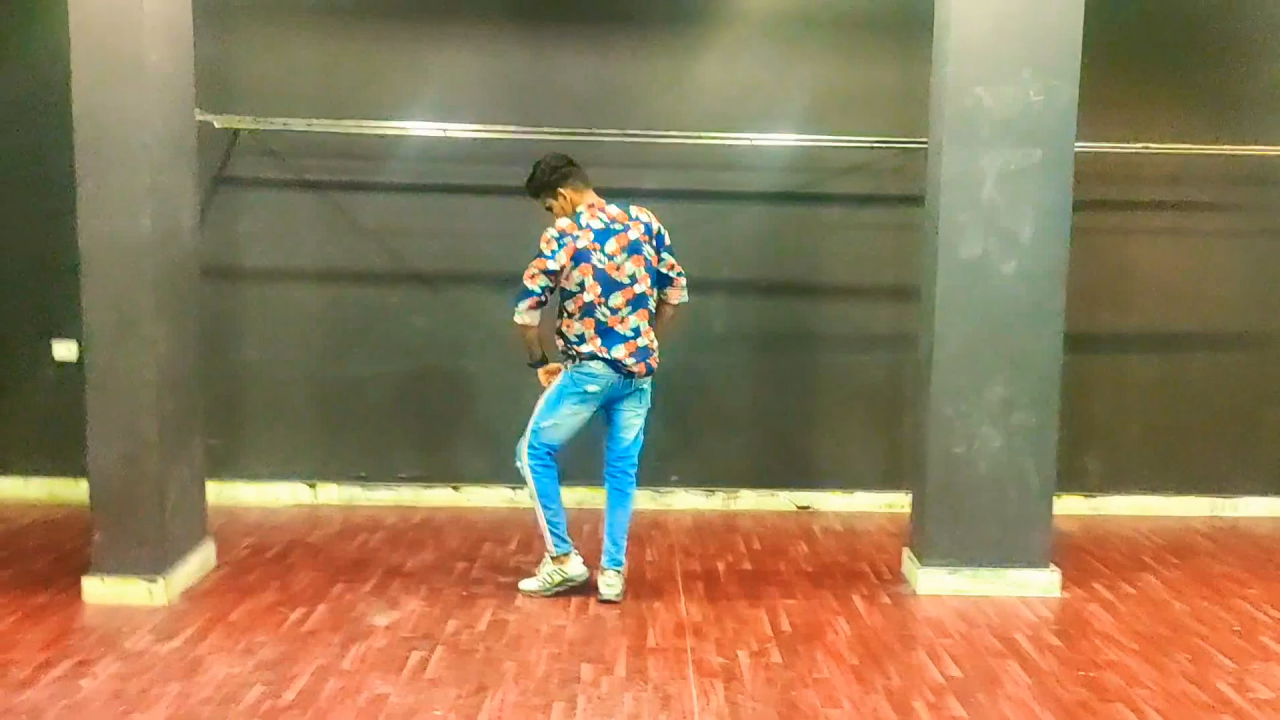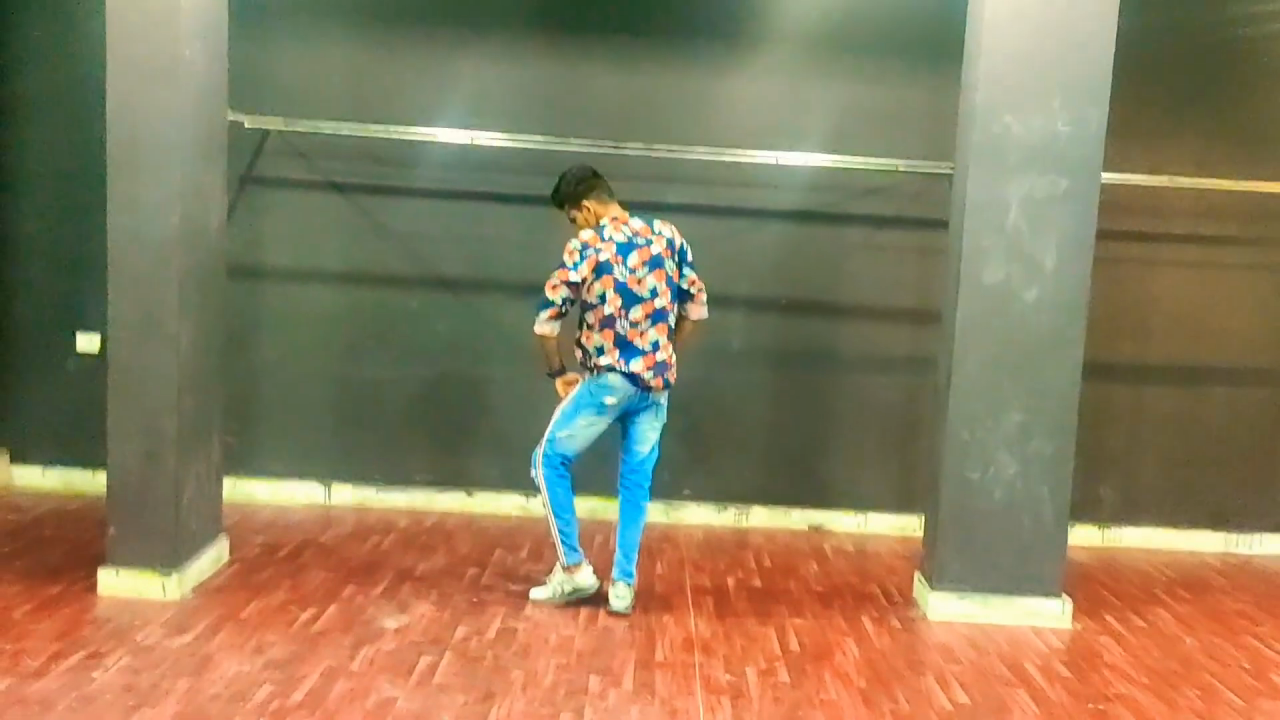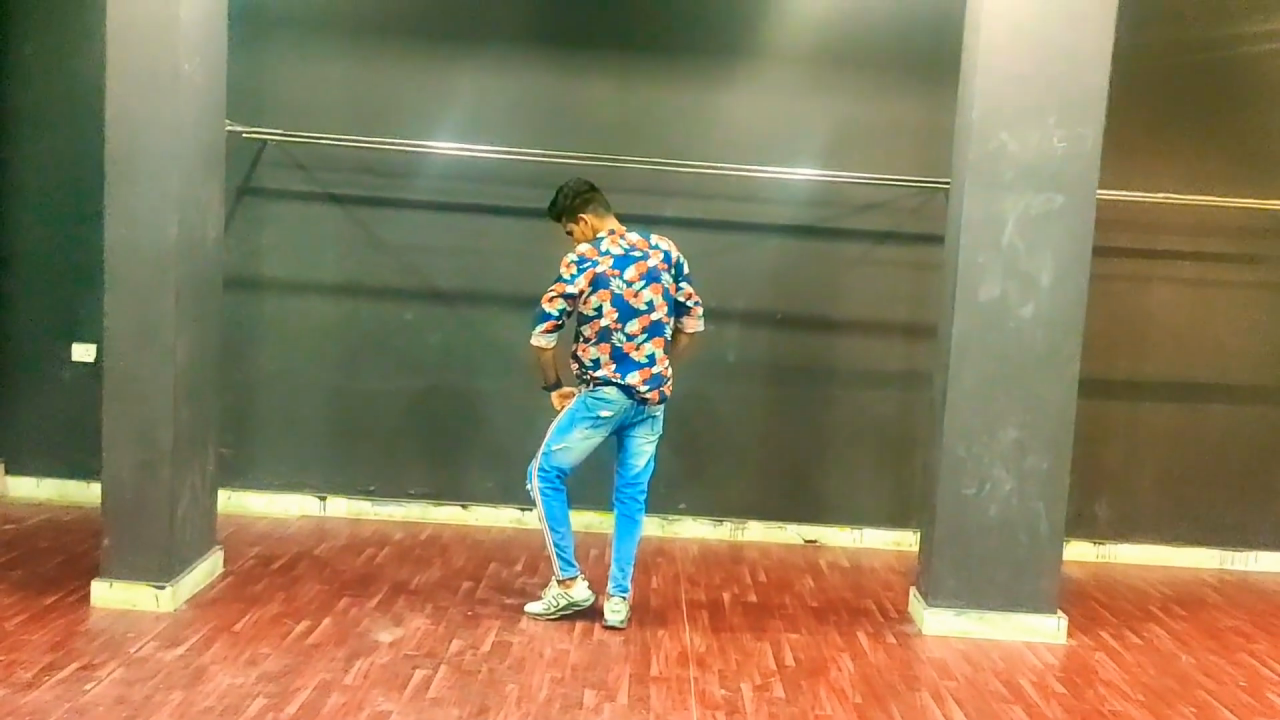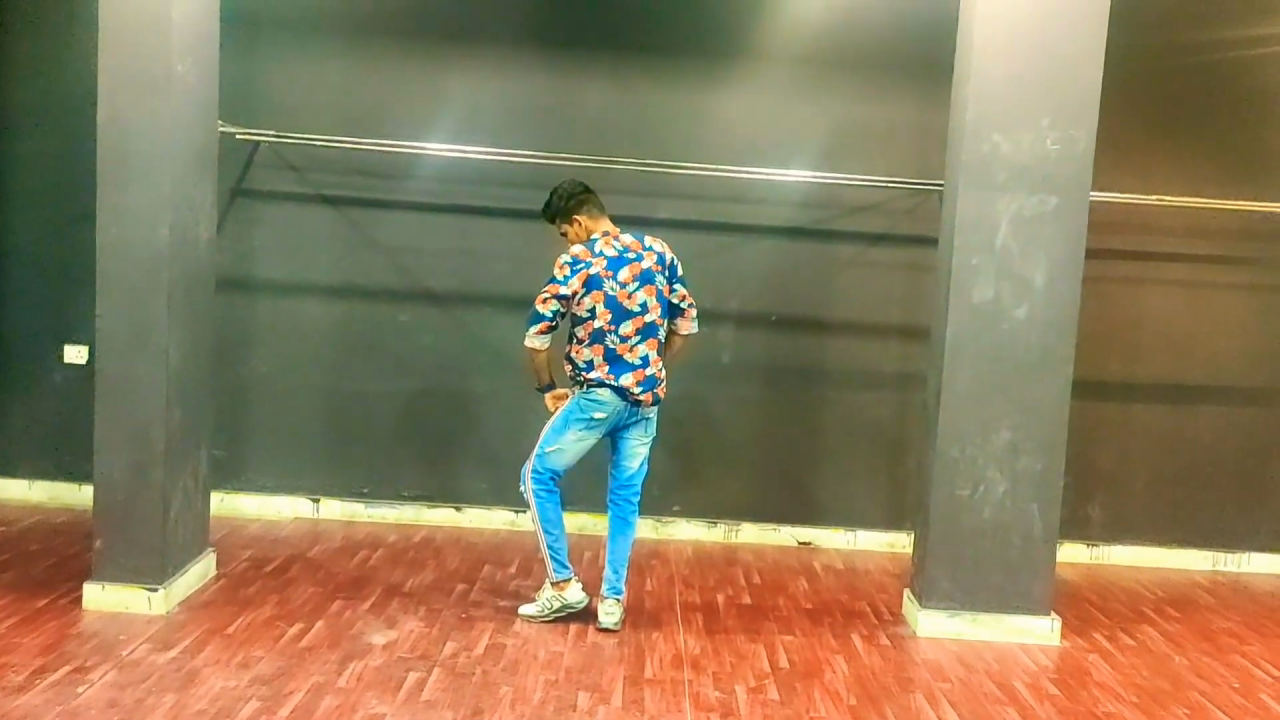
dt=0.4s
person 1, frame 1
left shoulder: (561, 235)
right shoulder: (644, 221)
left elbow: (526, 312)
right elbow: (676, 292)
left wrist: (539, 363)
left hip: (590, 369)
right hip: (639, 369)
left knee: (534, 452)
right knee: (622, 469)
left ankle: (564, 559)
right ankle: (613, 572)
person 1, frame 2
left shoulder: (585, 247)
right shoulder: (667, 236)
left elbow: (546, 321)
right elbow: (696, 307)
left wrist: (558, 373)
left hip: (608, 381)
right hip: (657, 383)
left knee: (549, 461)
right knee: (636, 482)
left ankle: (575, 569)
right ankle: (623, 584)
person 1, frame 3
left shoulder: (581, 260)
right shoulder: (664, 251)
left elbow: (543, 334)
right elbow: (692, 321)
left wrist: (554, 386)
left hip: (603, 394)
right hip: (652, 397)
left knee: (544, 475)
right knee: (632, 496)
left ankle: (569, 583)
right ankle: (618, 598)
person 1, frame 4
left shoulder: (576, 262)
right shoulder: (658, 252)
left elbow: (537, 334)
right elbow: (686, 323)
left wrist: (547, 388)
left hip: (597, 395)
right hip: (647, 398)
left knee: (539, 476)
right knee: (626, 497)
left ankle: (563, 585)
right ankle: (612, 600)
